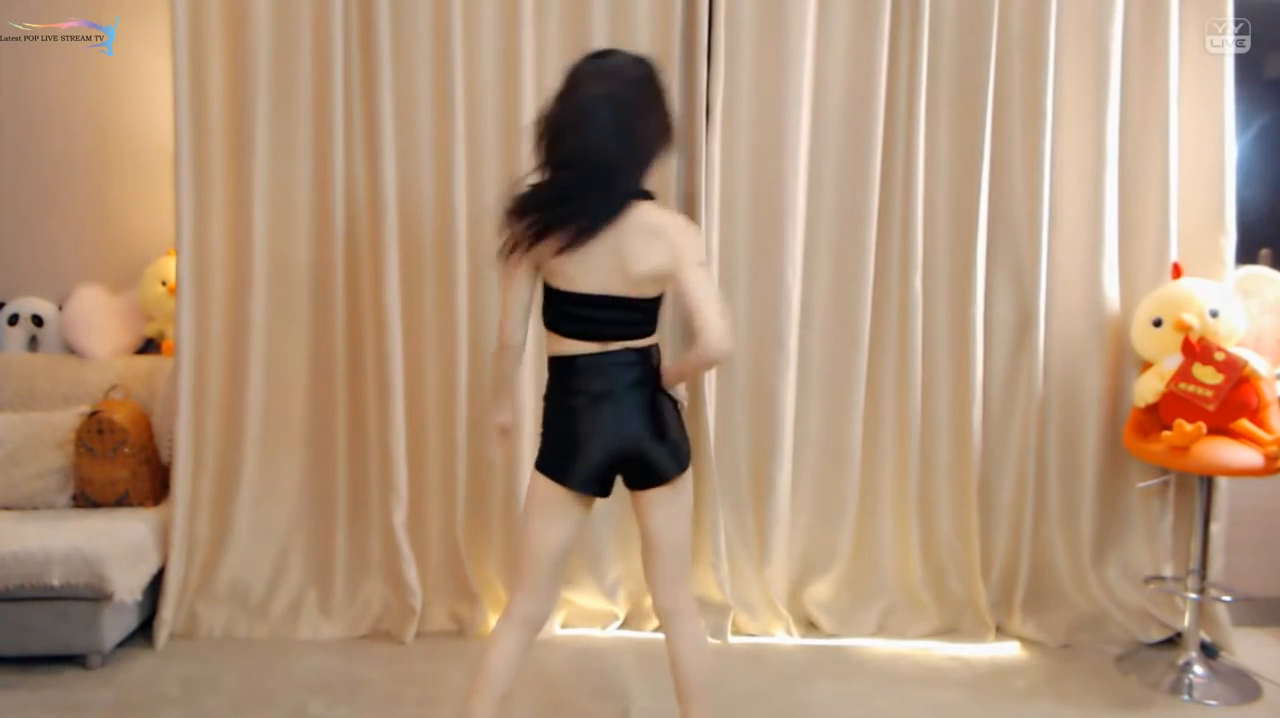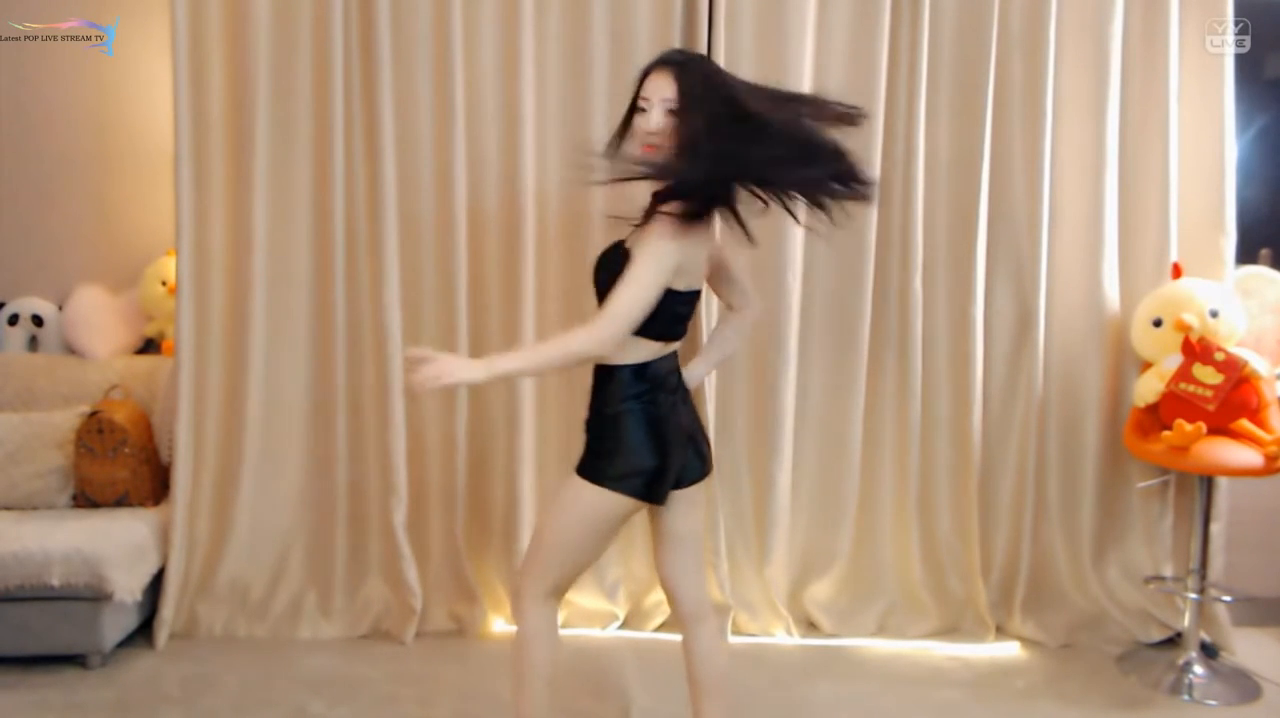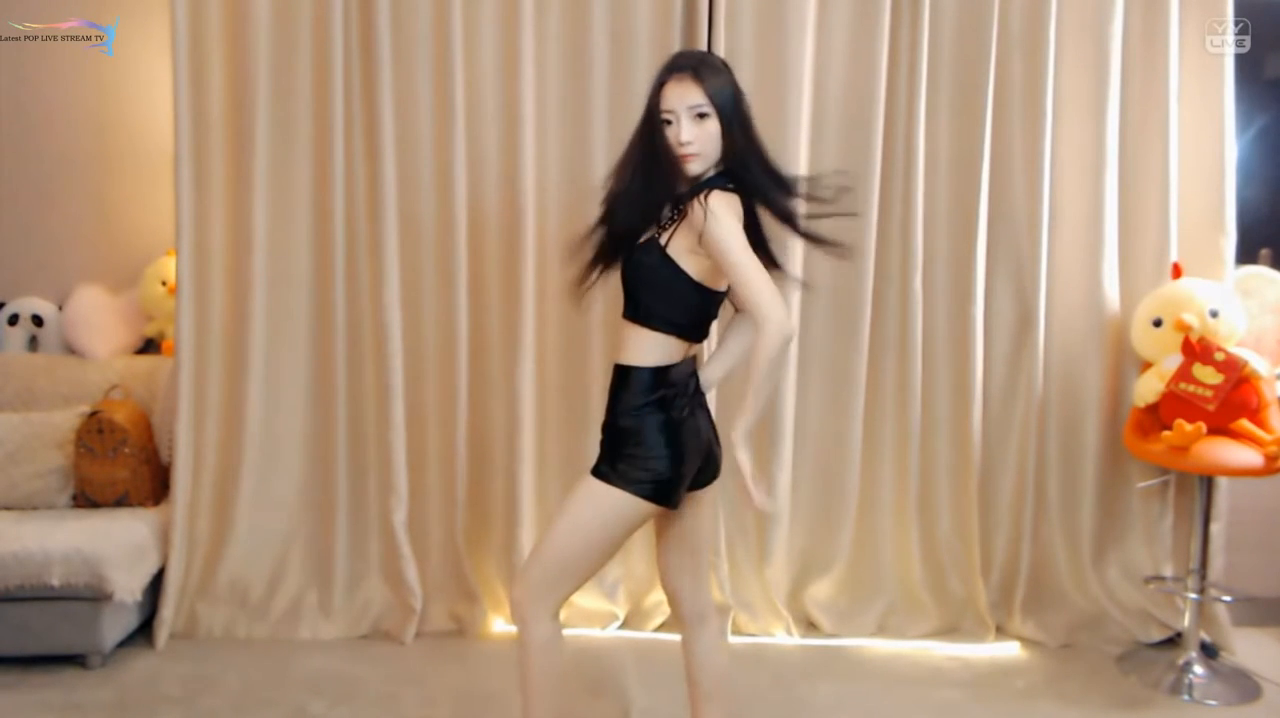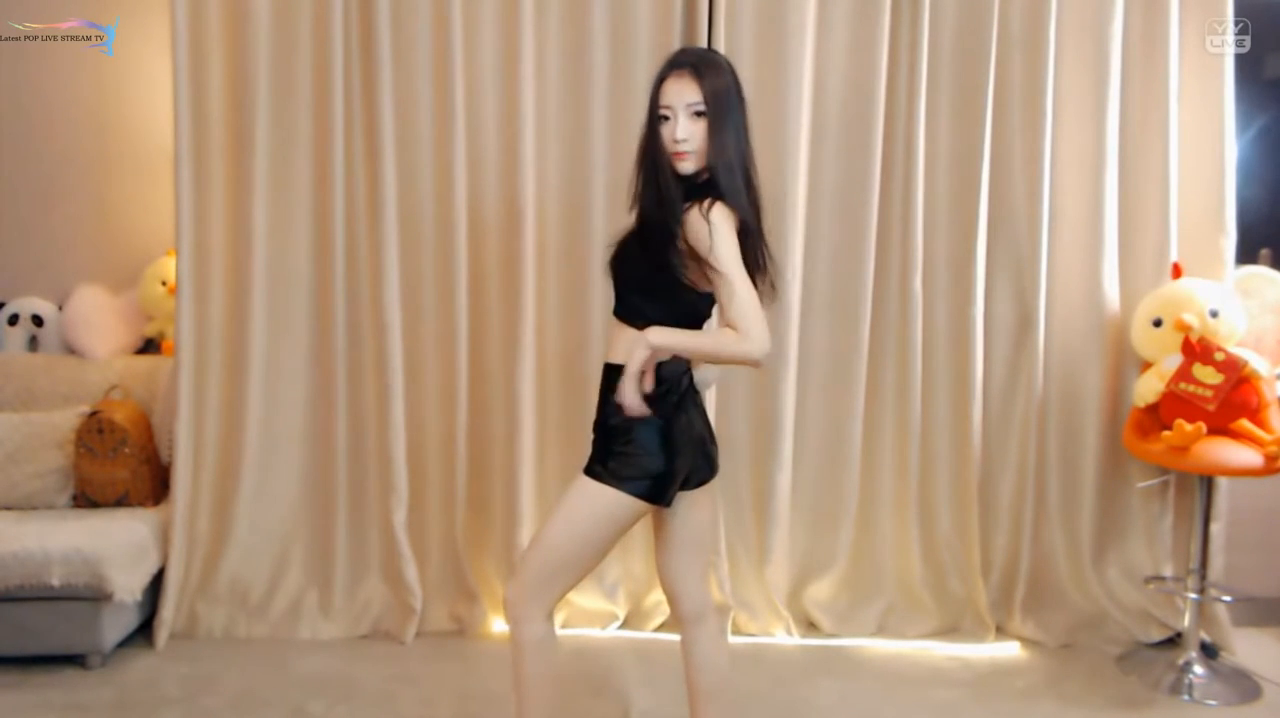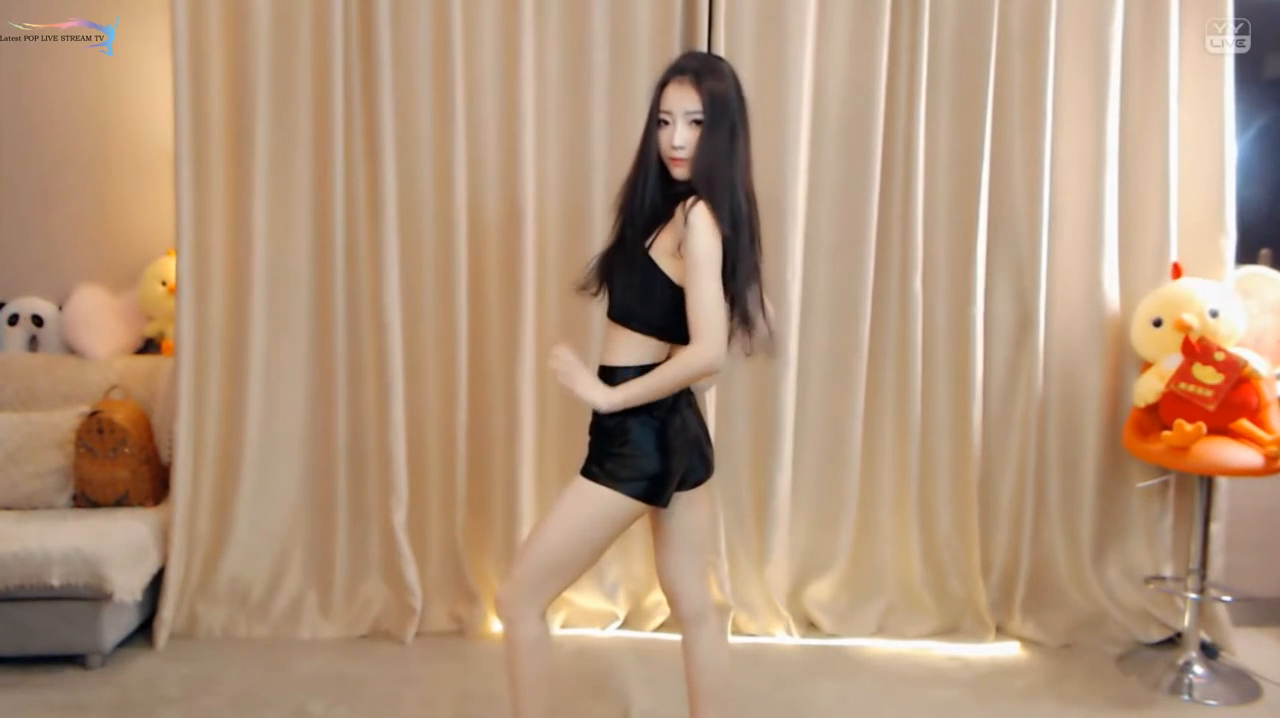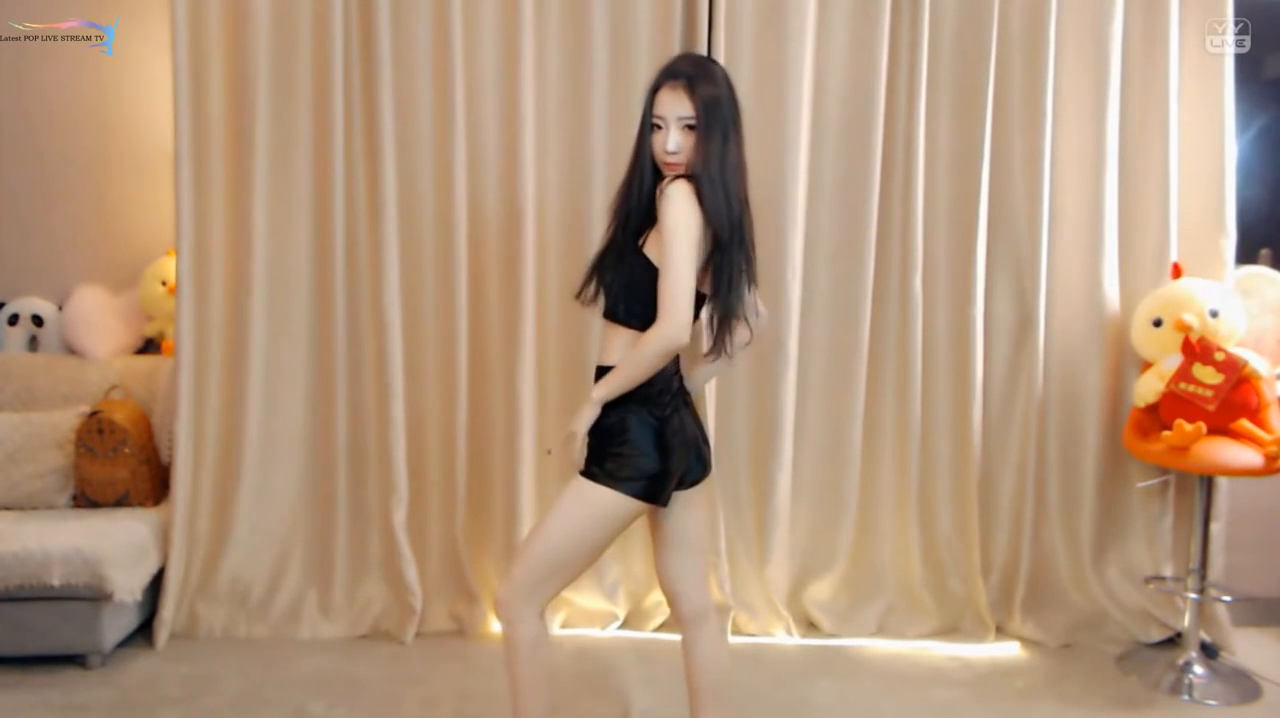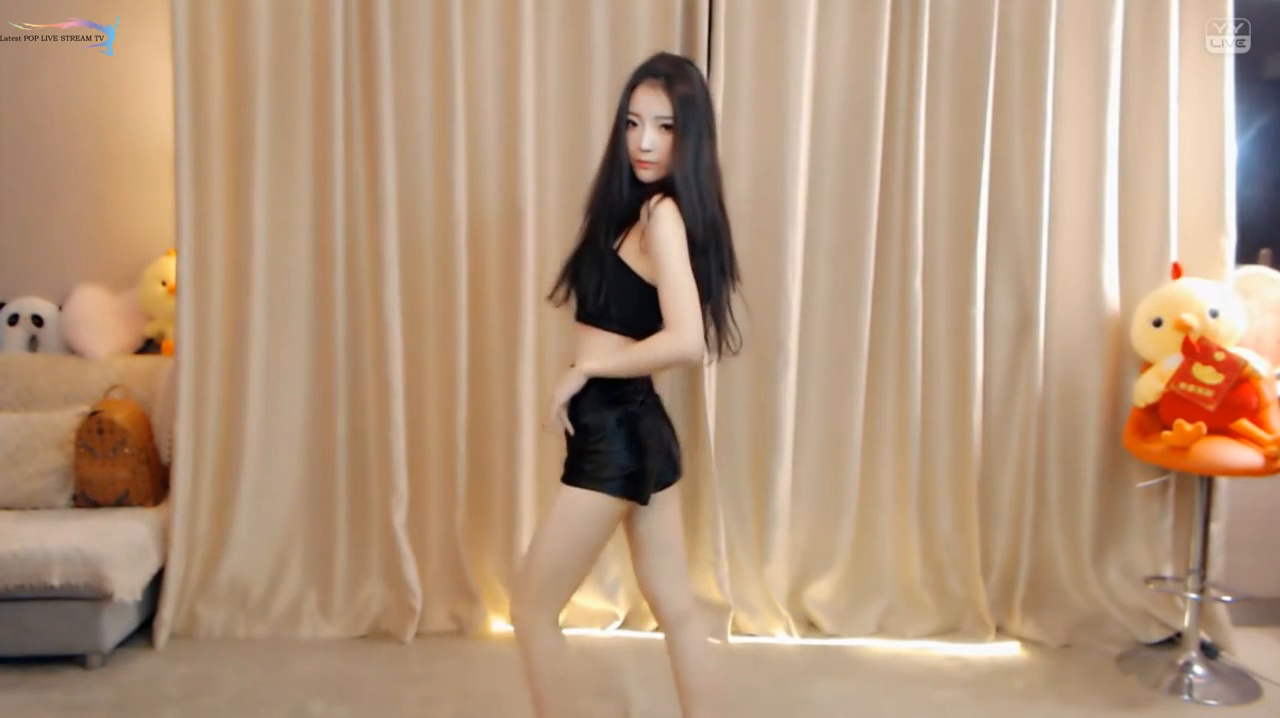
dt=0.3s
person 1, frame 1
left shoulder: (540, 221)
right shoulder: (671, 232)
left elbow: (511, 337)
right elbow: (716, 343)
left wrist: (503, 400)
right wrist: (670, 374)
left hip: (571, 418)
right hip: (646, 414)
left knee: (526, 607)
right knee: (676, 602)
person 1, frame 2
left shoulder: (675, 219)
right shoulder: (697, 212)
left elbow: (608, 331)
right elbow: (744, 307)
left wrist: (479, 367)
left hip: (634, 424)
right hip: (673, 417)
left knee: (536, 595)
right knee: (690, 599)
person 1, frame 3
left shoulder: (715, 208)
right shoulder: (695, 206)
left elbow: (777, 322)
right elbow: (753, 318)
left wrist: (741, 434)
right wrist: (697, 382)
left hip: (649, 428)
right hip: (675, 418)
left knee: (533, 598)
right knee: (694, 605)
person 1, frame 4
left shoulder: (709, 215)
right shoulder: (687, 207)
left elbow: (754, 340)
right elbow: (741, 312)
left wrist: (656, 341)
right wrist: (670, 362)
left hip: (639, 434)
right hip: (678, 424)
left knee: (526, 599)
right knee: (693, 602)
person 1, frame 5
left shoulder: (697, 216)
right shoulder: (682, 212)
left elbow: (708, 352)
right elbow: (752, 319)
left wrist: (608, 394)
right wrist: (661, 378)
left hip: (638, 437)
right hip: (676, 428)
left knee: (519, 599)
right knee: (694, 602)
person 1, frame 6
left shoulder: (678, 197)
right shoulder: (705, 212)
left elbow: (673, 330)
right elbow: (750, 316)
left wrist: (596, 401)
right wrist: (687, 374)
left hip: (636, 433)
right hip: (671, 425)
left knee: (516, 598)
right knee: (693, 602)
person 1, frame 7
left shoulder: (662, 213)
right shoulder: (645, 211)
left elbow: (687, 340)
right elbow: (698, 322)
left wrist: (584, 368)
left hip: (613, 432)
right hip: (637, 427)
left knee: (532, 609)
right knee: (674, 604)
